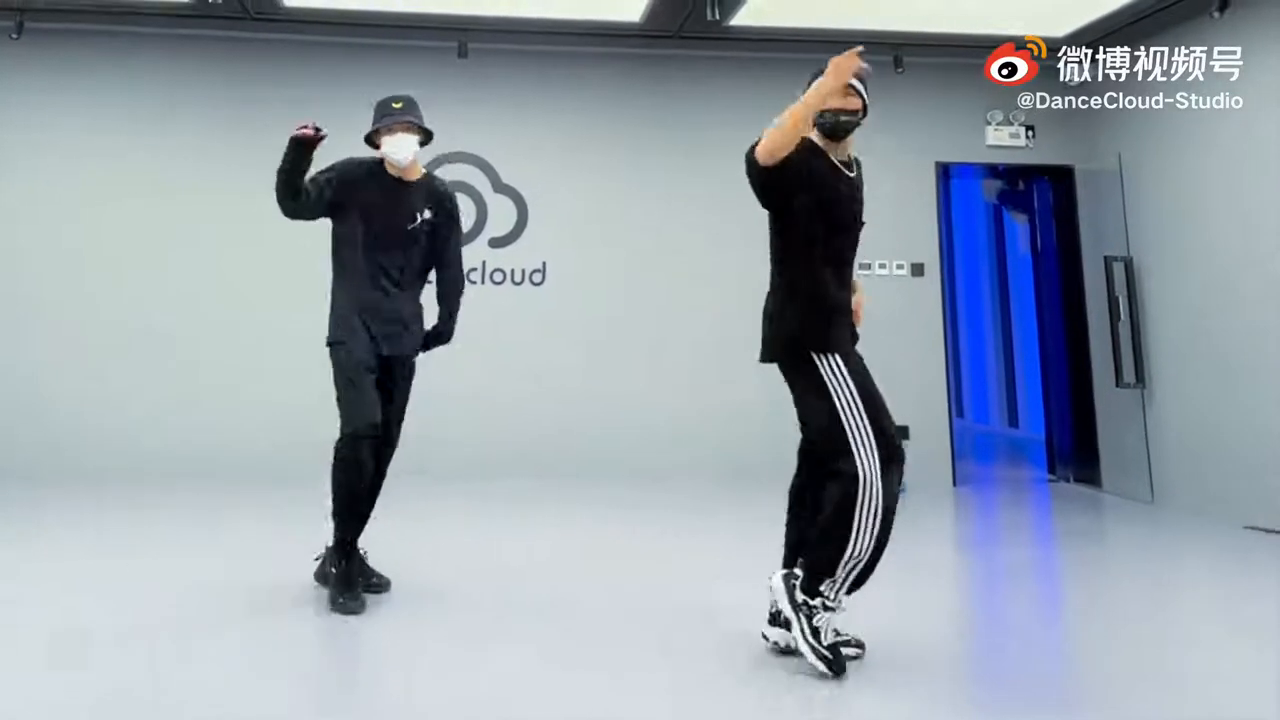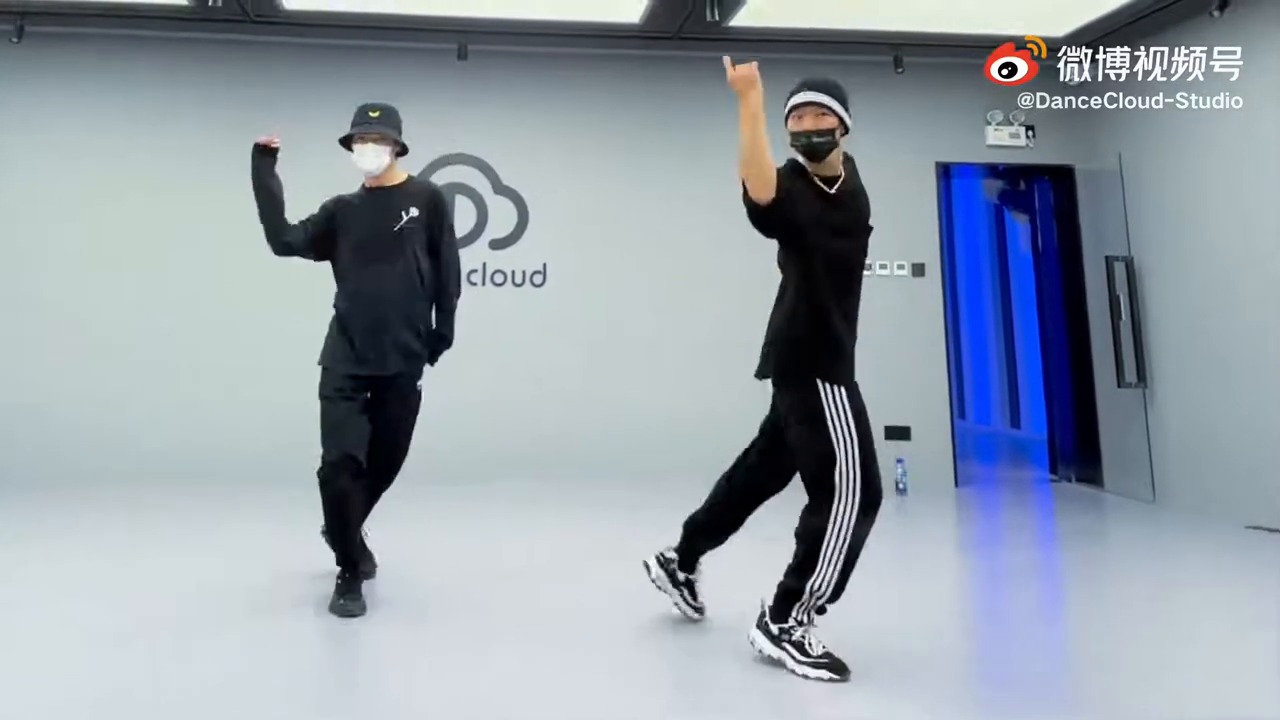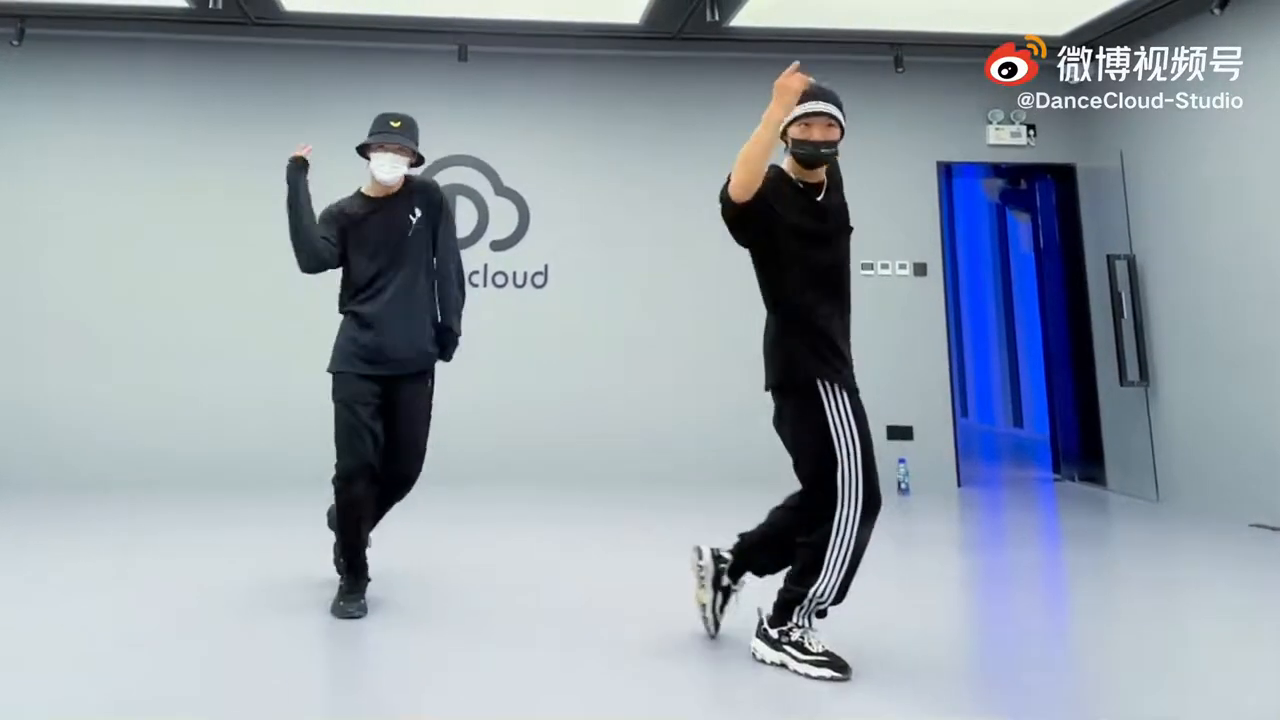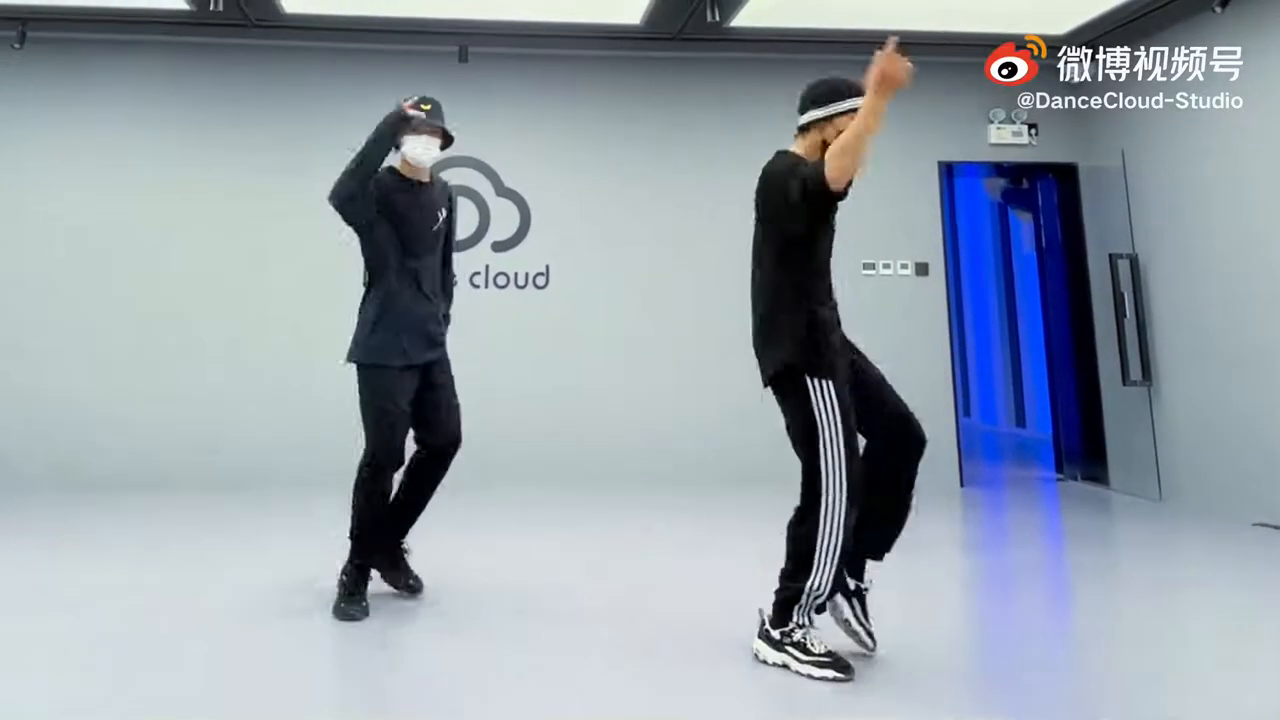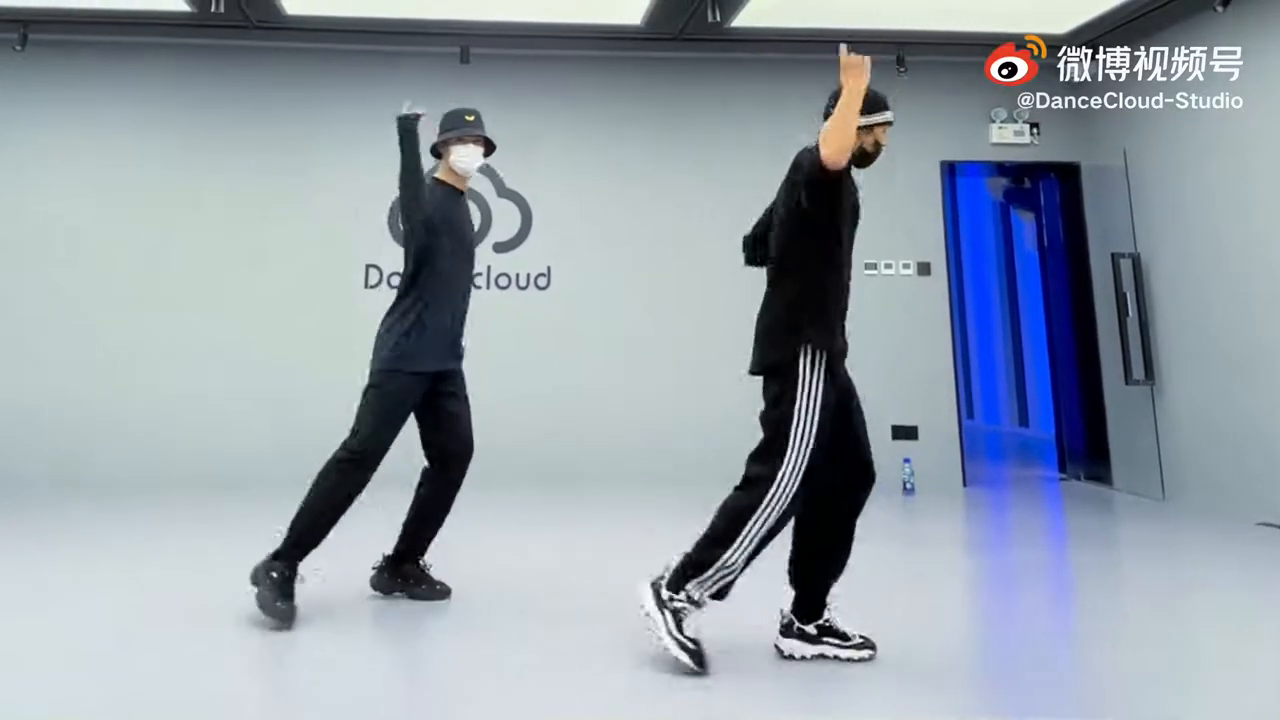
dt=0.3s
person 1, frame 1
left shoulder: (850, 174)
right shoulder: (797, 162)
right elbow: (763, 156)
right wrist: (815, 91)
left hip: (828, 334)
right hip: (808, 336)
left knee: (823, 467)
right knee: (873, 462)
left ankle: (792, 609)
right ankle: (810, 592)
person 1, frame 2
left shoulder: (850, 177)
right shoulder: (786, 188)
right elbow: (759, 194)
right wrist: (751, 102)
left hip: (820, 350)
right hip: (812, 357)
left knee: (767, 463)
right knee: (852, 492)
left ankle: (681, 562)
right ankle: (784, 624)
person 1, frame 3
left shoulder: (831, 179)
right shoulder: (767, 191)
right elbow: (738, 196)
right wrist: (777, 104)
left hip: (824, 361)
right hip: (806, 365)
left knee: (833, 491)
right knee: (851, 500)
left ankle: (730, 563)
right ankle: (784, 629)
person 1, frame 4
left shoulder: (805, 171)
right shoulder: (786, 173)
right elbow: (835, 178)
right wrist: (880, 97)
left hip: (824, 341)
right hip: (800, 348)
left knee: (901, 438)
right knee: (833, 488)
left ankle: (845, 574)
right ankle: (784, 628)
person 1, frame 5
left shoulder: (809, 179)
right shoulder: (814, 167)
left elbow: (755, 244)
right elbow: (833, 155)
right wrist: (853, 85)
left hip: (813, 348)
right hip: (800, 347)
left knee: (850, 474)
right knee: (779, 480)
left ankle: (805, 621)
right ankle: (677, 592)
person 2, frame 1
left shoulder: (437, 196)
right shoulder: (350, 177)
left elbow: (449, 266)
right elbow: (293, 205)
left wrist: (446, 323)
right wrist: (300, 149)
left hip: (402, 339)
right hip: (352, 333)
left knee: (381, 446)
right knee: (359, 434)
left ankle: (343, 555)
right ankle: (342, 562)
person 2, frame 2
left shoulder: (428, 199)
right shoulder: (341, 211)
left elbow: (447, 274)
right elbow: (283, 241)
left wrist: (443, 332)
right wrist: (263, 167)
left hip: (403, 360)
right hip: (345, 359)
left knee: (383, 464)
right knee: (340, 463)
left ankle: (345, 533)
right ankle: (349, 572)
person 2, frame 3
left shoulder: (428, 197)
right shoulder: (342, 215)
left elbow: (449, 263)
right elbow: (311, 259)
left wrist: (451, 323)
right wrist: (299, 178)
left hip: (415, 362)
right hip: (359, 361)
left knee: (404, 467)
right knee: (355, 467)
left ankle: (350, 523)
right ankle: (353, 576)
person 2, frame 4
left shoulder: (441, 194)
right shoulder: (377, 187)
right elbow: (342, 199)
right wrist: (387, 129)
left hip: (429, 347)
right hip: (383, 350)
left knee: (443, 443)
right knee: (383, 456)
left ankle: (387, 544)
right ankle: (356, 572)
person 2, frame 5
left shoulder: (462, 202)
right shoulder: (432, 195)
right elbow: (416, 220)
right wrist: (408, 137)
left hip: (444, 359)
right hip: (406, 355)
left knee: (453, 457)
right knee: (360, 454)
left ankle: (402, 565)
right ankle: (282, 565)
